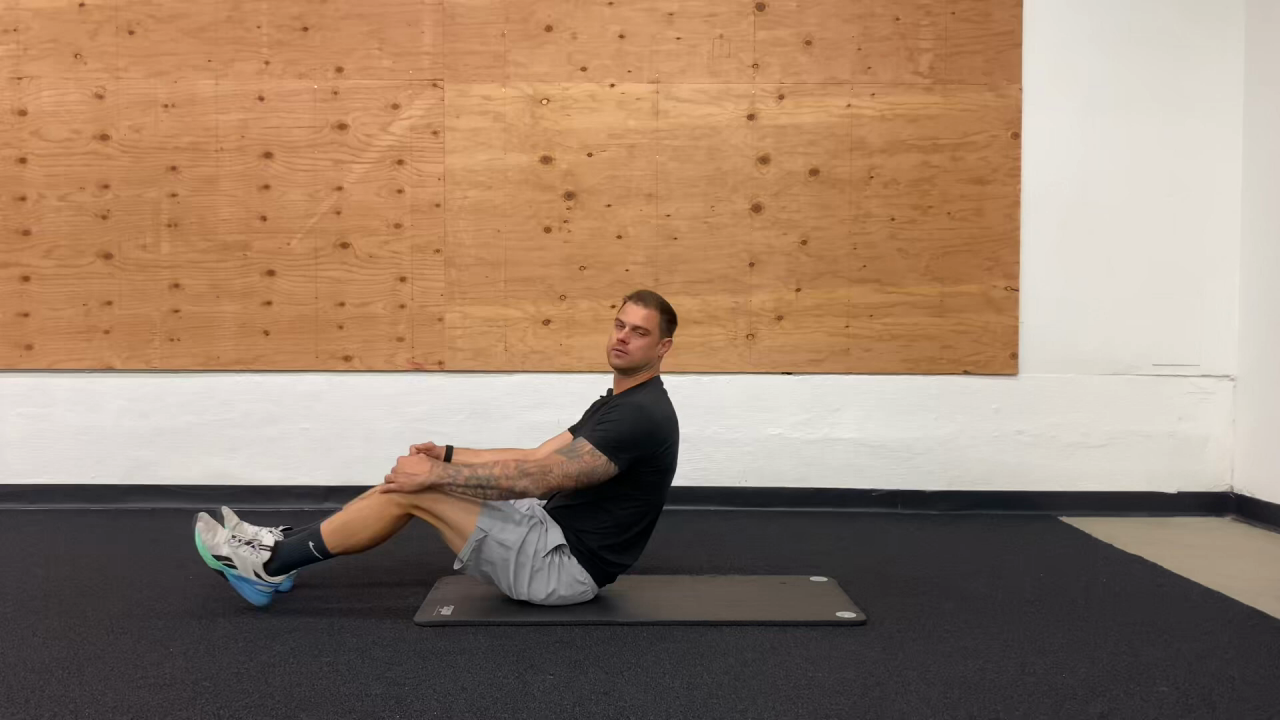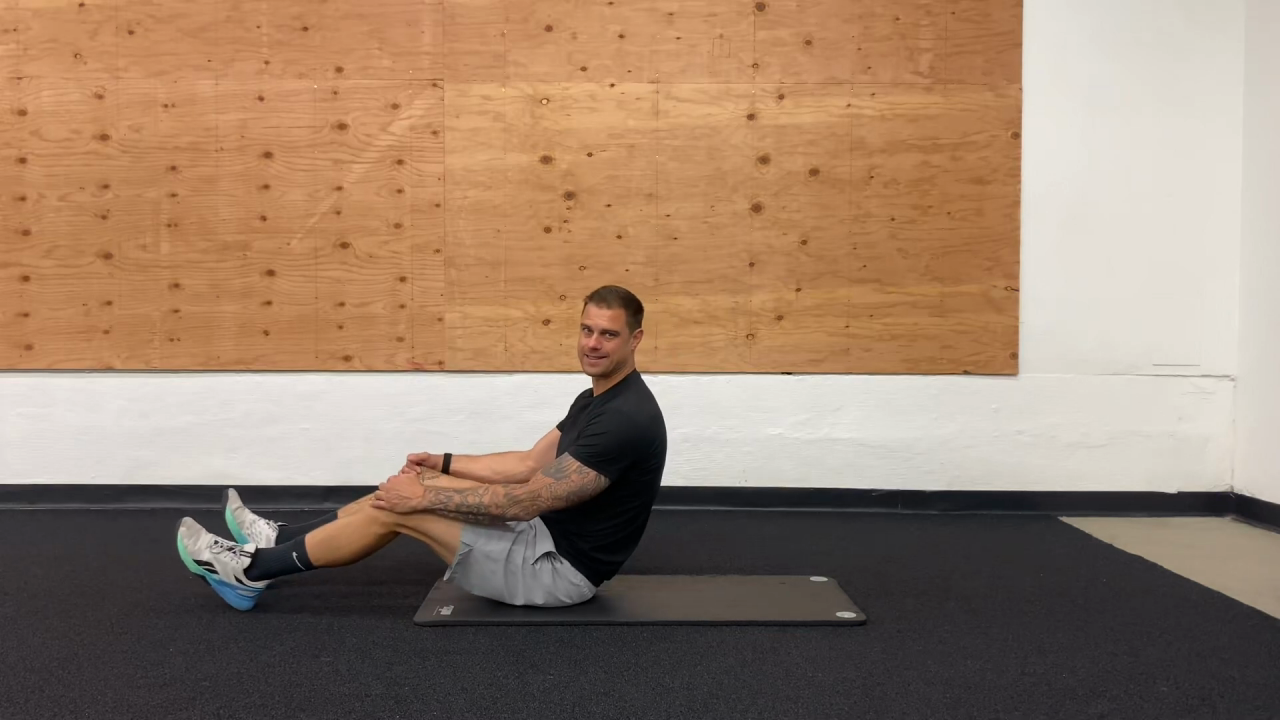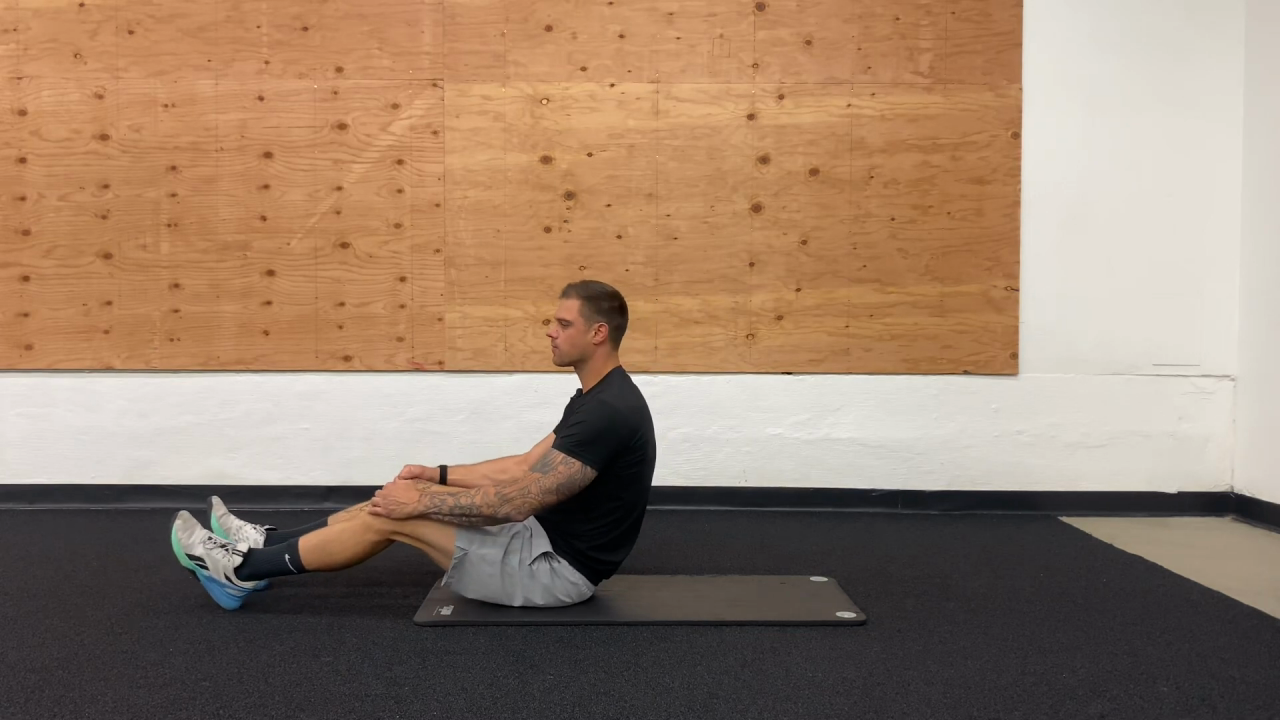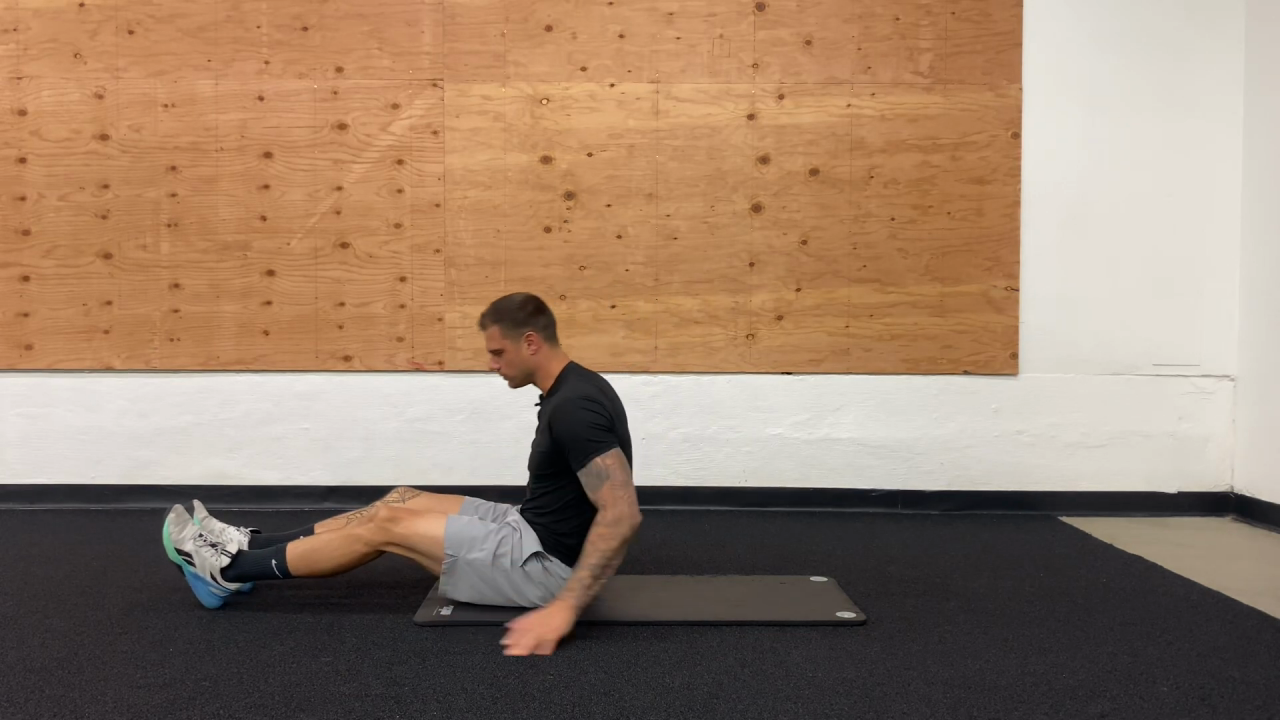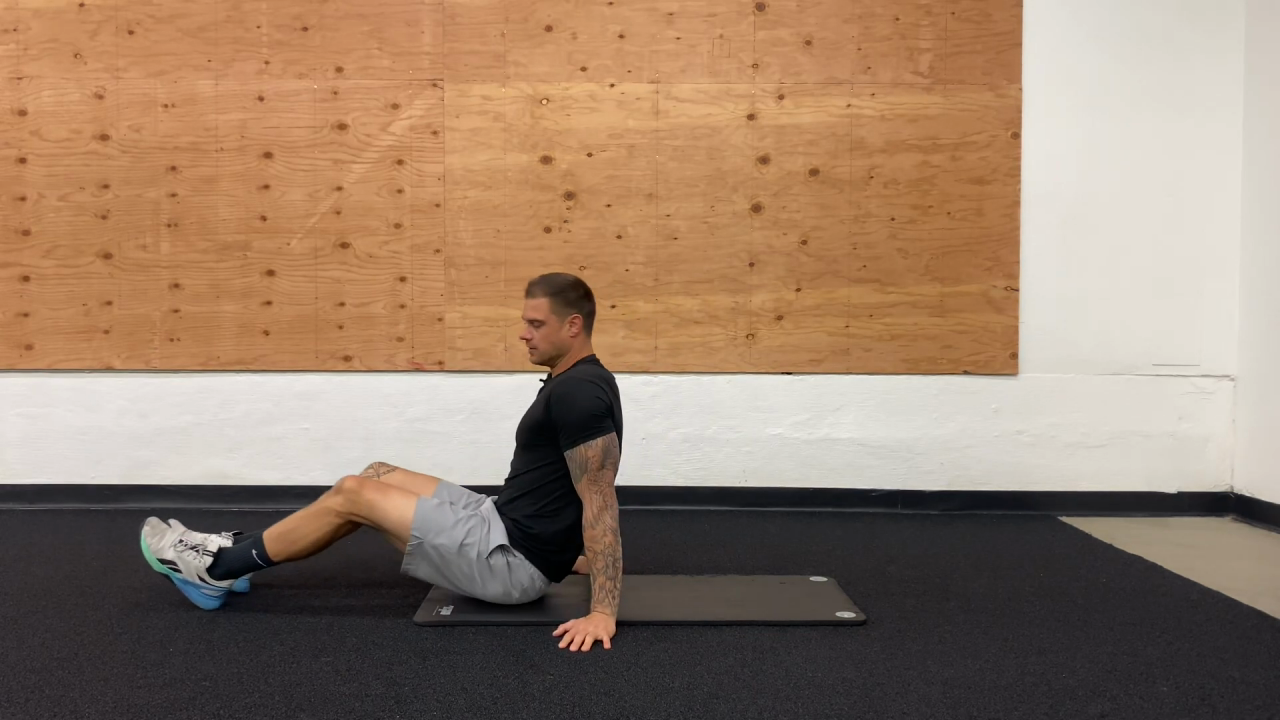
dt=0.7s
person 1, frame 1
left shoulder: (641, 416)
right shoulder: (615, 404)
left elbow: (535, 477)
right elbow: (536, 461)
left wrist: (434, 476)
right wrist: (444, 455)
left hip: (563, 567)
right hip: (557, 534)
left knee: (413, 492)
right knee: (413, 476)
left ankle: (268, 565)
right ankle: (280, 544)
person 1, frame 2
left shoulder: (627, 421)
right shoulder: (596, 399)
left elbow: (526, 501)
right elbow: (531, 466)
left wrist: (426, 498)
right wrist: (442, 464)
left hip: (559, 568)
right hip: (552, 537)
left knee: (397, 510)
right knee: (416, 482)
left ankle: (250, 570)
right ankle: (278, 542)
person 1, frame 3
left shoulder: (607, 412)
right shoulder: (599, 398)
left elbow: (519, 502)
right elbow: (528, 468)
left wrist: (422, 503)
right wrist: (436, 475)
left hip: (557, 568)
right hip: (553, 539)
left knee: (394, 516)
right knee: (405, 493)
left ankle: (241, 569)
right ankle: (263, 544)
person 1, frame 4
left shoulder: (576, 408)
right shoulder: (574, 390)
left elbow: (622, 516)
left wrist: (564, 608)
left hip: (548, 562)
right hip: (539, 532)
left knee: (388, 527)
right knee: (401, 502)
left ankle: (229, 570)
right ankle: (253, 548)
person 1, frame 5
left shoulder: (578, 392)
right shoulder: (580, 382)
left elbow: (601, 503)
right elbow: (587, 496)
left wrist: (603, 612)
right wrist: (567, 546)
left hip: (510, 559)
right hip: (505, 526)
left knee: (352, 494)
right knee: (377, 476)
left ankle: (215, 569)
right ankle: (233, 550)
